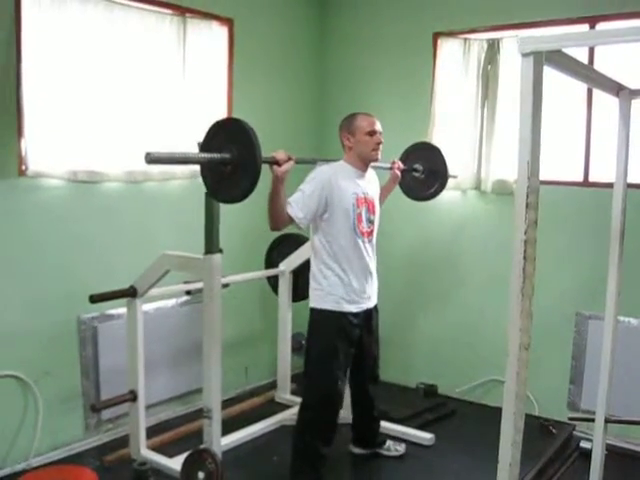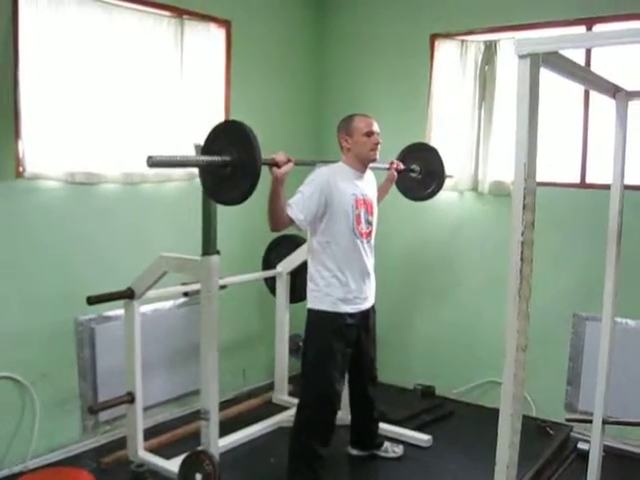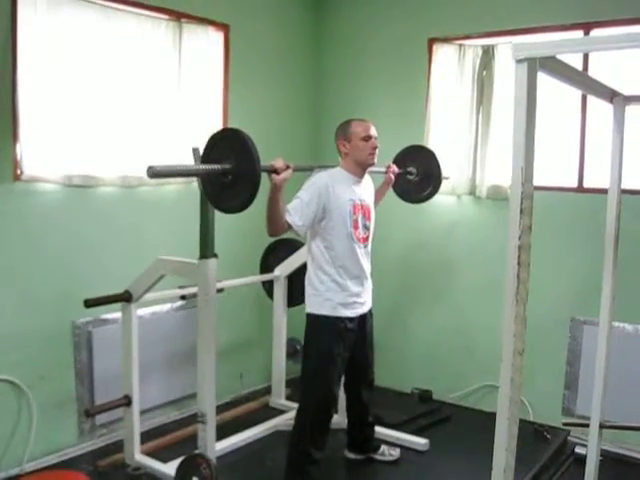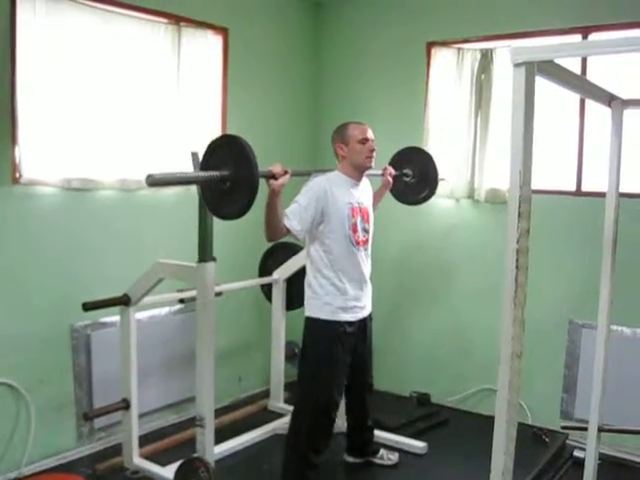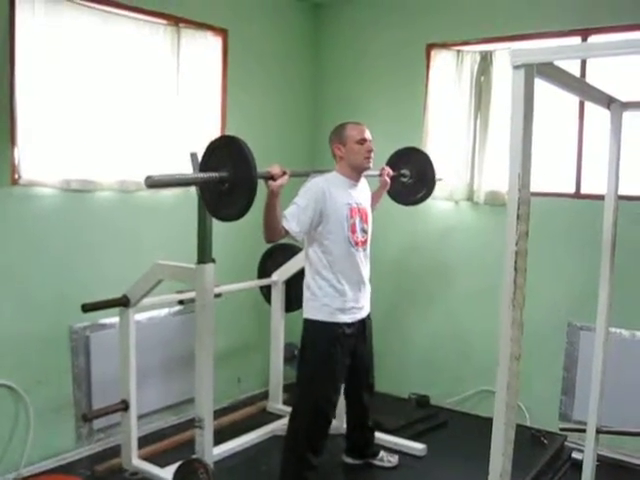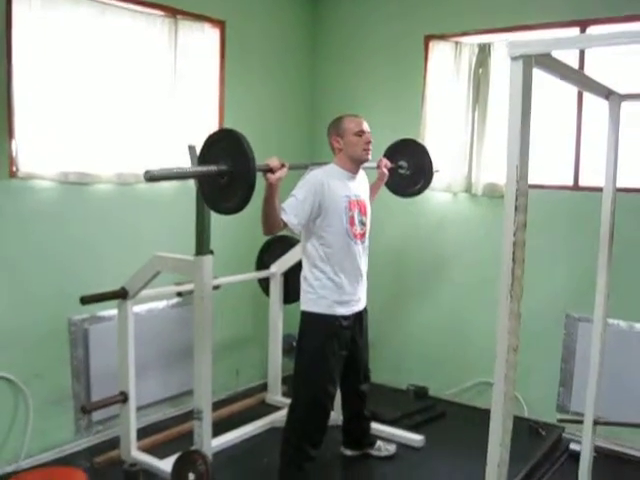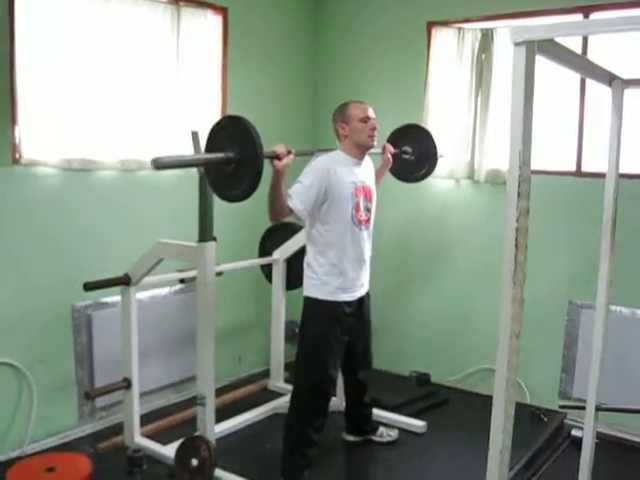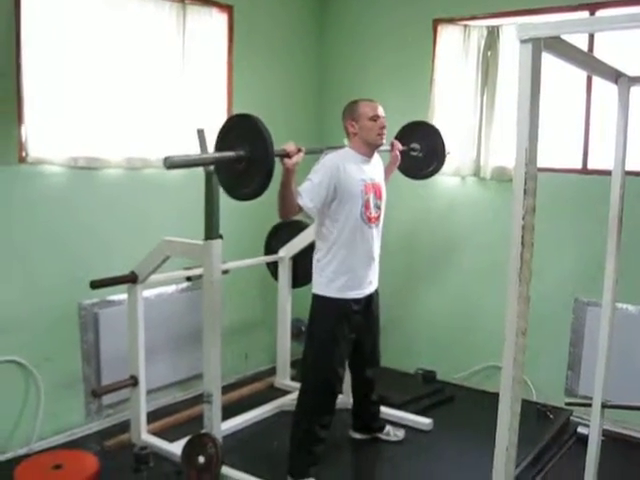
dt=0.2s
person 1, frame 1
left shoulder: (370, 178)
right shoulder: (326, 177)
right elbow: (279, 221)
left wrist: (393, 181)
right wrist: (278, 180)
left hip: (366, 300)
right hip: (333, 305)
left knee: (366, 377)
right knee: (324, 391)
left ankle: (367, 438)
person 1, frame 2
left shoulder: (368, 179)
right shoulder: (325, 179)
right elbow: (279, 223)
left wrist: (390, 180)
right wrist: (278, 181)
left hip: (363, 301)
right hip: (331, 306)
left knee: (365, 379)
right knee: (321, 393)
left ankle: (365, 439)
person 1, frame 3
left shoulder: (365, 184)
right shoulder: (323, 184)
right elbow: (277, 228)
left wrist: (387, 183)
right wrist: (276, 188)
left hip: (361, 304)
right hip: (330, 310)
left knee: (361, 383)
right knee: (319, 396)
left ankle: (361, 443)
person 1, frame 4
left shoulder: (364, 187)
right shoulder: (321, 188)
right elbow: (275, 233)
left wrist: (385, 187)
right wrist: (274, 193)
left hip: (361, 309)
right hip: (329, 314)
left knee: (361, 387)
right knee: (318, 401)
left ankle: (361, 447)
person 1, frame 5
left shoulder: (362, 187)
right shoulder: (320, 189)
right elbow: (274, 235)
left wrist: (383, 188)
right wrist: (273, 194)
left hip: (359, 311)
right hip: (327, 316)
left knee: (362, 389)
right knee: (316, 402)
left ankle: (360, 448)
person 1, frame 6
left shoulder: (359, 180)
right shoulder: (318, 181)
right elbow: (272, 227)
left wrist: (381, 180)
right wrist: (272, 187)
left hip: (356, 303)
right hip: (324, 308)
left knee: (358, 380)
right knee: (314, 395)
left ankle: (358, 439)
person 1, frame 7
left shoulder: (365, 166)
right shoulder: (324, 168)
right elbow: (278, 214)
left wrist: (385, 166)
right wrist: (278, 173)
left hip: (358, 288)
right hip: (327, 294)
left knee: (359, 366)
right knee: (315, 381)
left ankle: (360, 425)
person 1, frame 8
left shoulder: (374, 163)
right shoulder: (334, 165)
right elbow: (288, 211)
left wrist: (394, 163)
right wrist: (288, 171)
left hip: (367, 286)
right hip: (335, 291)
left knee: (366, 363)
right knee: (322, 379)
left ankle: (367, 423)
